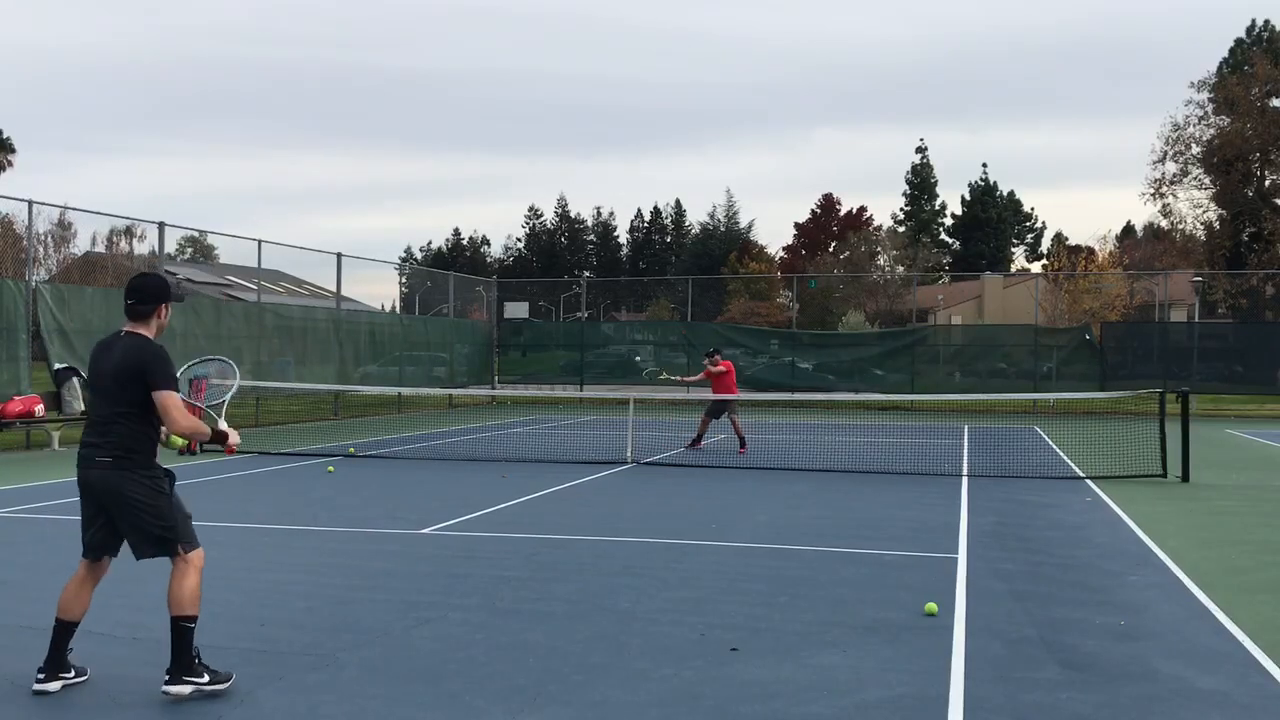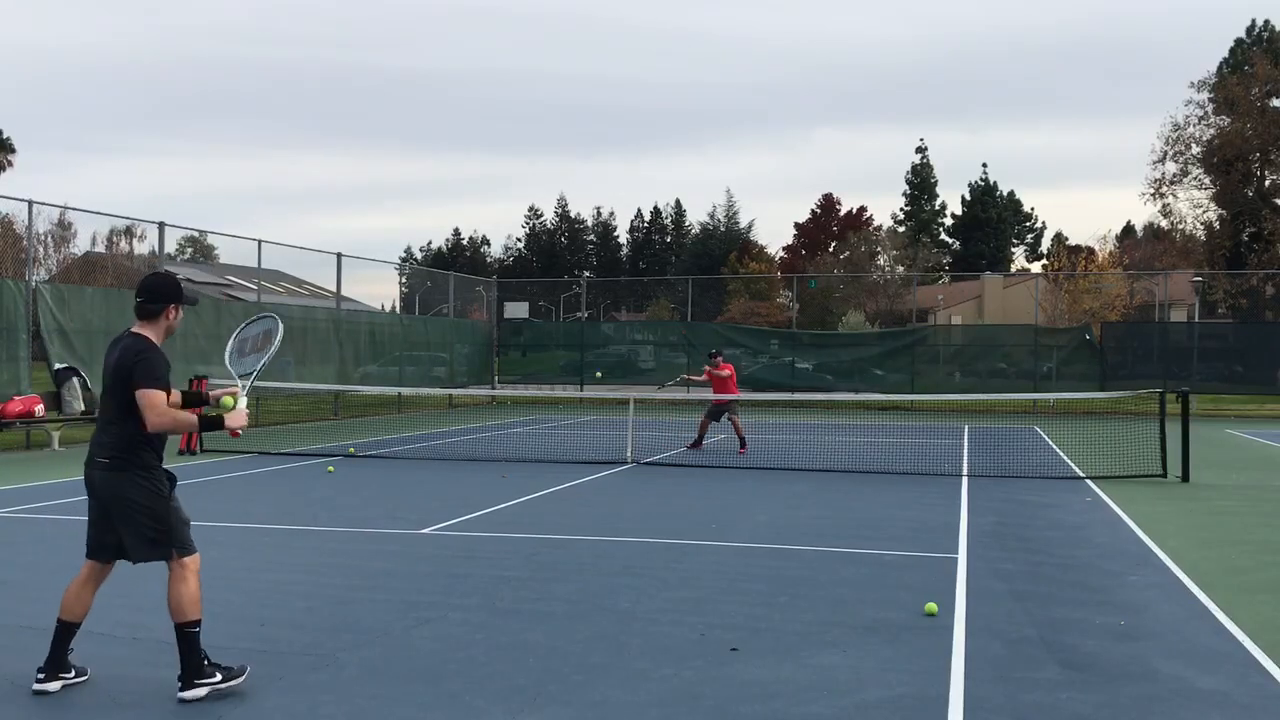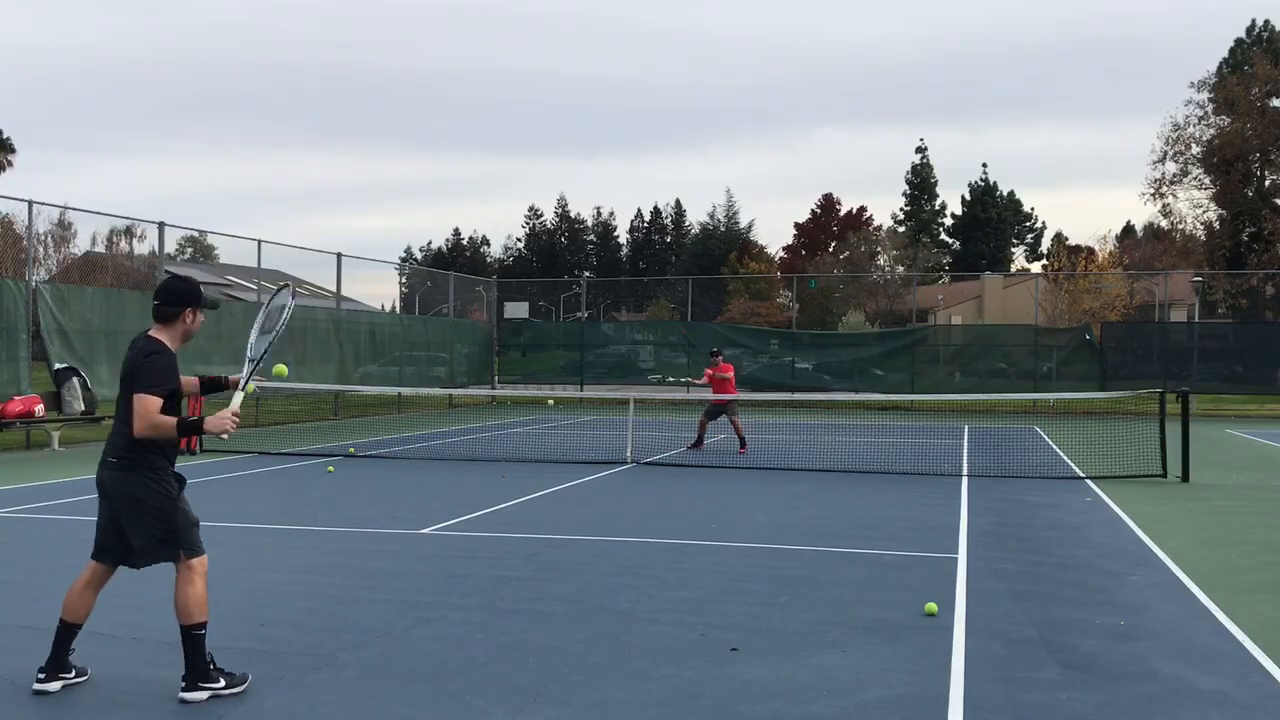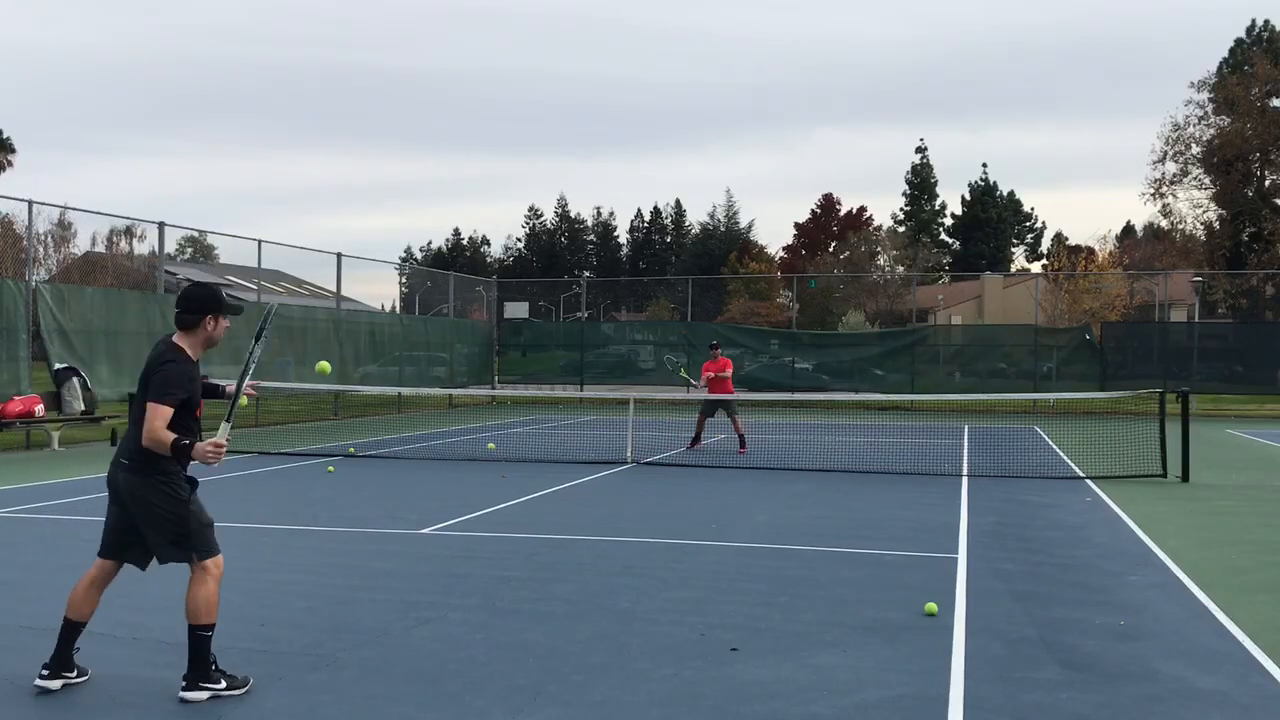
dt=0.1s
person 1, frame 1
left shoulder: (103, 350)
right shoulder: (153, 355)
right elbow: (177, 422)
right wrist: (221, 436)
left hip: (92, 470)
right hip: (132, 473)
left knee: (90, 566)
right knee: (188, 558)
left ankle: (53, 666)
right ankle: (184, 668)
person 1, frame 2
left shoulder: (123, 344)
right shoulder: (146, 355)
right elbow: (157, 421)
left wrist: (204, 397)
right wrist: (215, 422)
left hip: (103, 470)
right hip: (133, 475)
left knee: (95, 567)
right knee: (185, 563)
left ankle: (54, 666)
right ankle: (195, 672)
person 1, frame 3
left shoulder: (147, 347)
right shoulder: (156, 358)
right elbow: (145, 426)
left wrist: (226, 382)
right wrist: (202, 425)
left hip: (115, 472)
right hip: (143, 475)
left knee: (98, 569)
right knee: (192, 565)
left ankle: (54, 667)
right ankle: (199, 675)
person 1, frame 4
left shoulder: (172, 349)
right shoulder: (175, 370)
right elbow: (153, 436)
left wrist: (223, 390)
right wrist: (196, 448)
left hip: (126, 474)
right hip: (153, 479)
left knee: (103, 567)
right knee: (208, 565)
left ankle: (58, 664)
right ankle: (201, 675)
